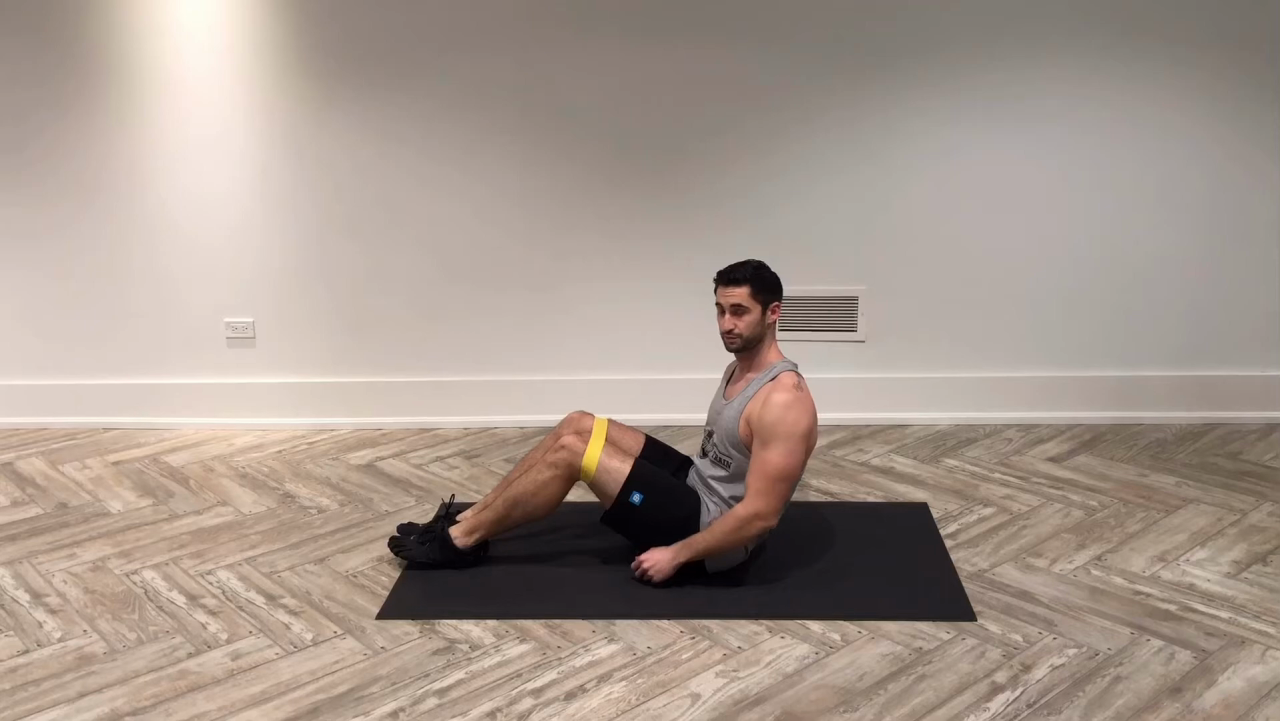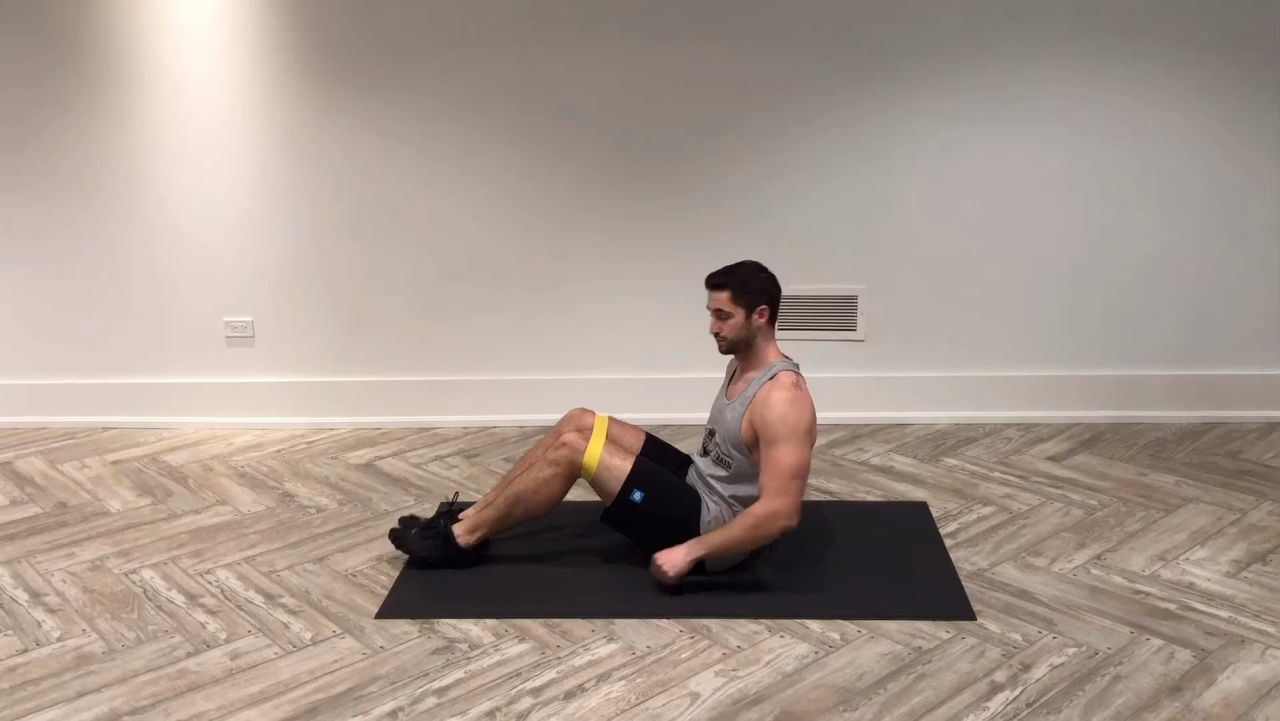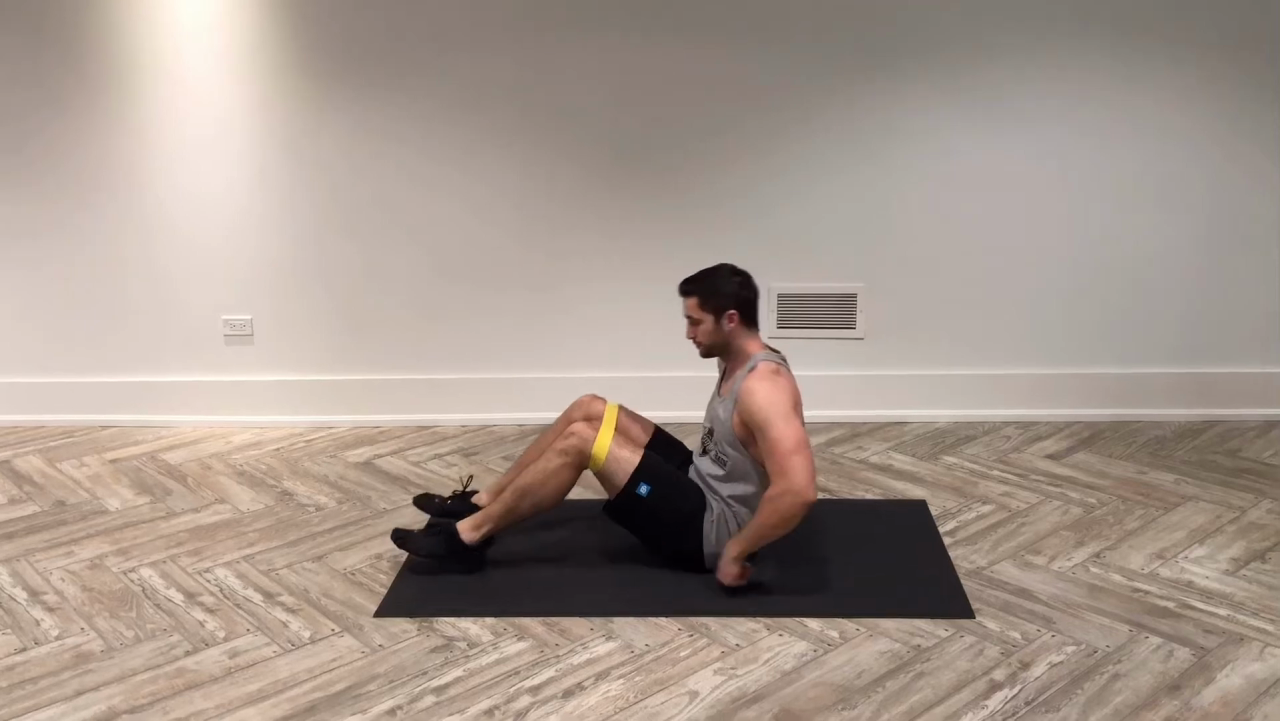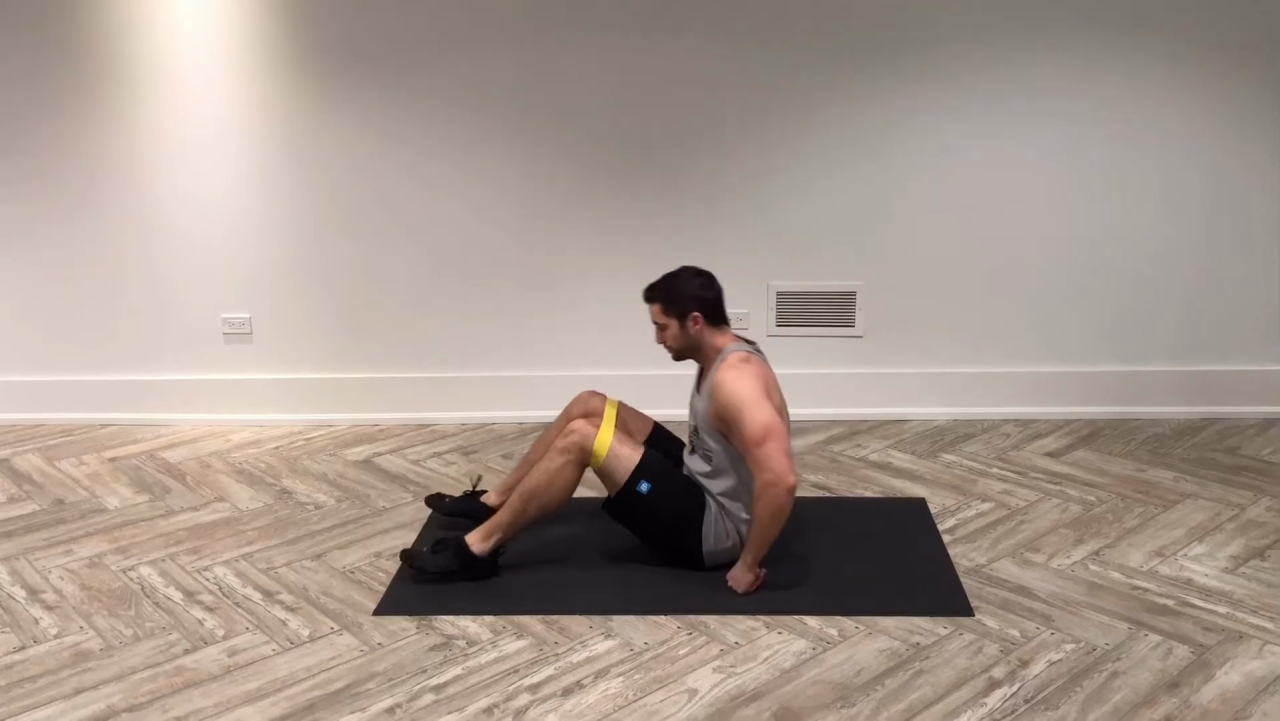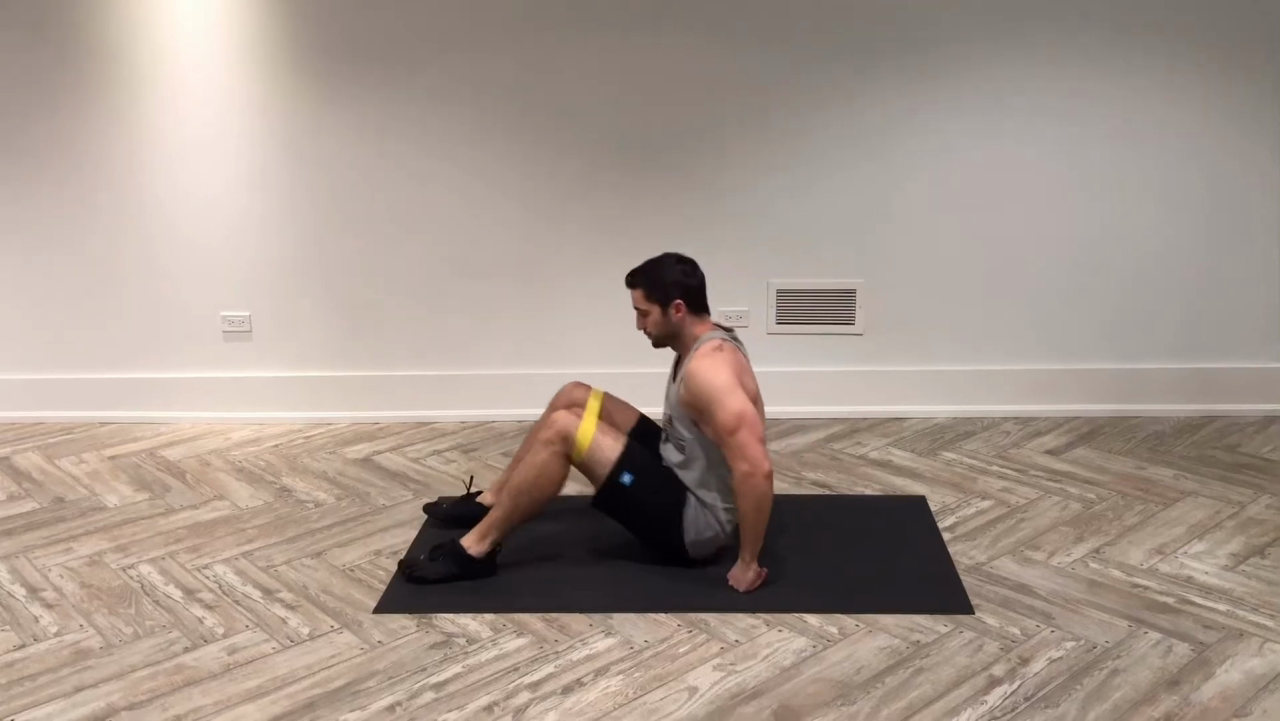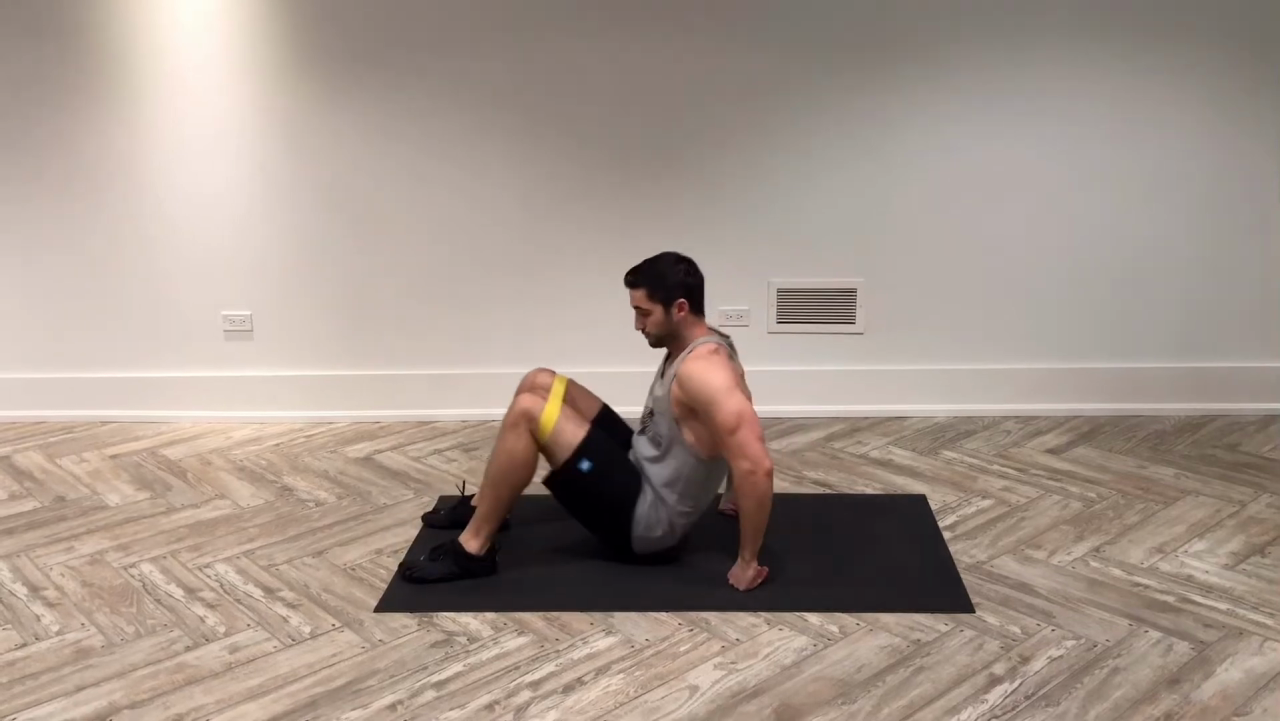
dt=0.2s
person 1, frame 1
left shoulder: (782, 400)
right shoulder: (742, 368)
left elbow: (760, 514)
left wrist: (675, 554)
left hip: (712, 536)
right hip: (697, 486)
left knee: (570, 451)
right knee: (577, 425)
left ankle: (462, 542)
right ankle: (470, 518)
person 1, frame 2
left shoulder: (782, 397)
right shoulder: (743, 366)
left elbow: (779, 513)
left wrist: (689, 551)
left hip: (711, 525)
right hip: (698, 485)
left knee: (572, 448)
right knee: (578, 423)
left ankle: (464, 540)
right ankle: (471, 516)
person 1, frame 3
left shoulder: (763, 386)
right shoulder: (738, 362)
left elbow: (798, 491)
left wrist: (735, 554)
left hip: (712, 527)
right hip: (699, 484)
left knee: (579, 439)
right knee: (589, 409)
left ankle: (468, 537)
right ankle: (483, 501)
person 1, frame 4
left shoulder: (734, 377)
right shoulder: (724, 355)
left elbow: (780, 480)
left wrist: (748, 564)
left hip: (713, 529)
right hip: (697, 483)
left knee: (579, 437)
right knee: (588, 405)
left ankle: (477, 549)
right ankle: (493, 501)
person 1, frame 5
left shoulder: (708, 367)
right shoulder: (710, 341)
left elbow: (756, 469)
left wrist: (748, 564)
right wrist: (732, 501)
left hip: (694, 523)
left knee: (562, 429)
right knee: (575, 396)
left ankle: (476, 549)
right ankle: (491, 501)
person 1, frame 6
left shoulder: (702, 368)
right shoulder: (703, 344)
left elbow: (756, 466)
right elbow: (738, 427)
left wrist: (748, 562)
right wrist: (740, 500)
left hip: (647, 516)
left knee: (527, 410)
right knee: (539, 383)
left ankle: (472, 549)
right ankle: (484, 503)
